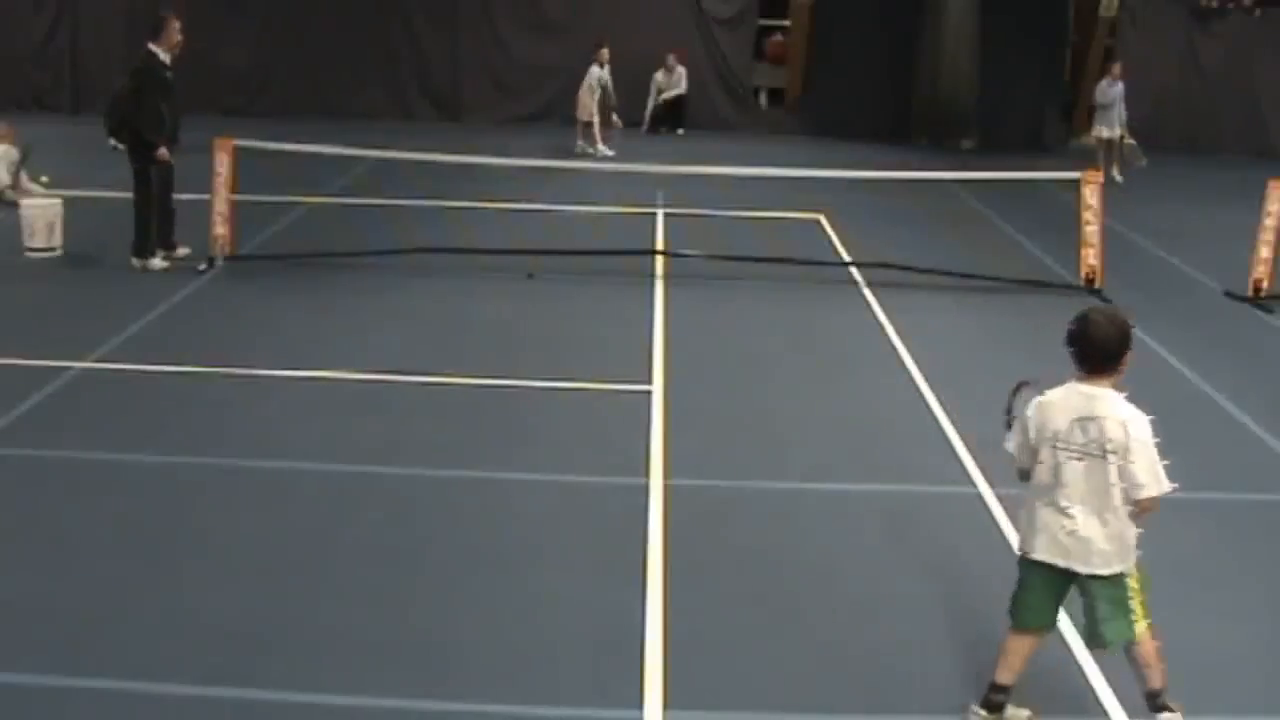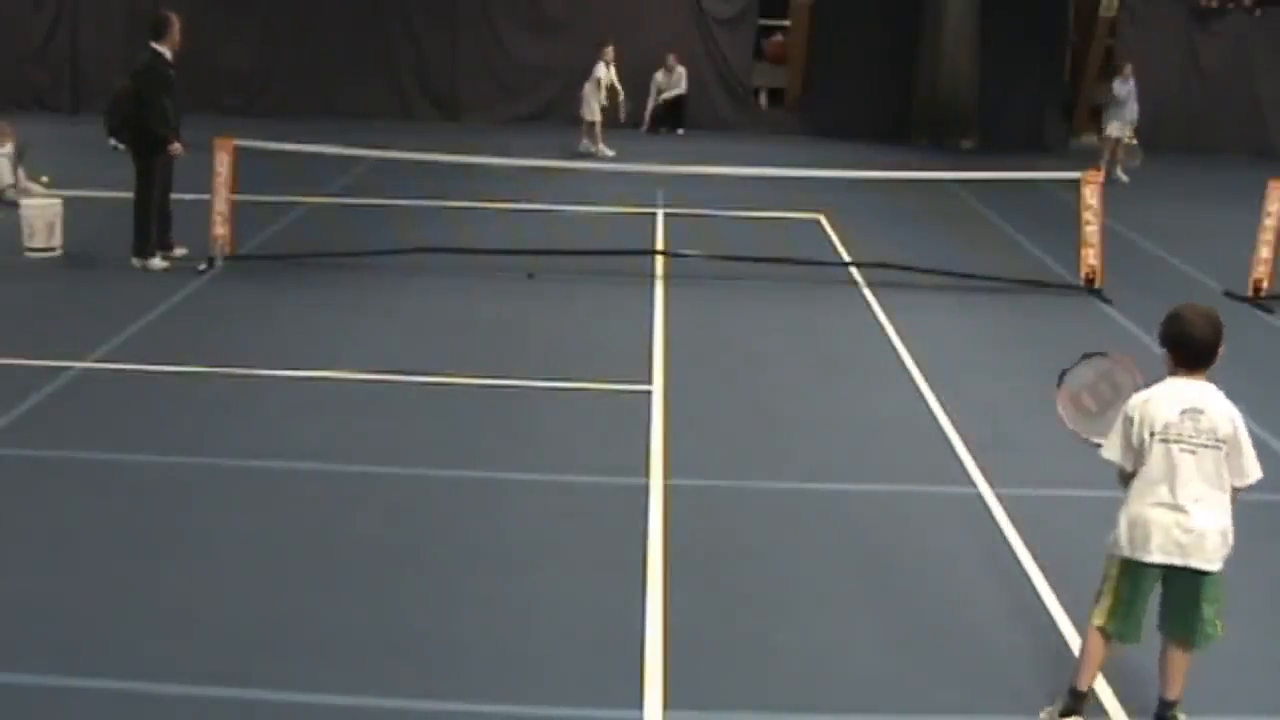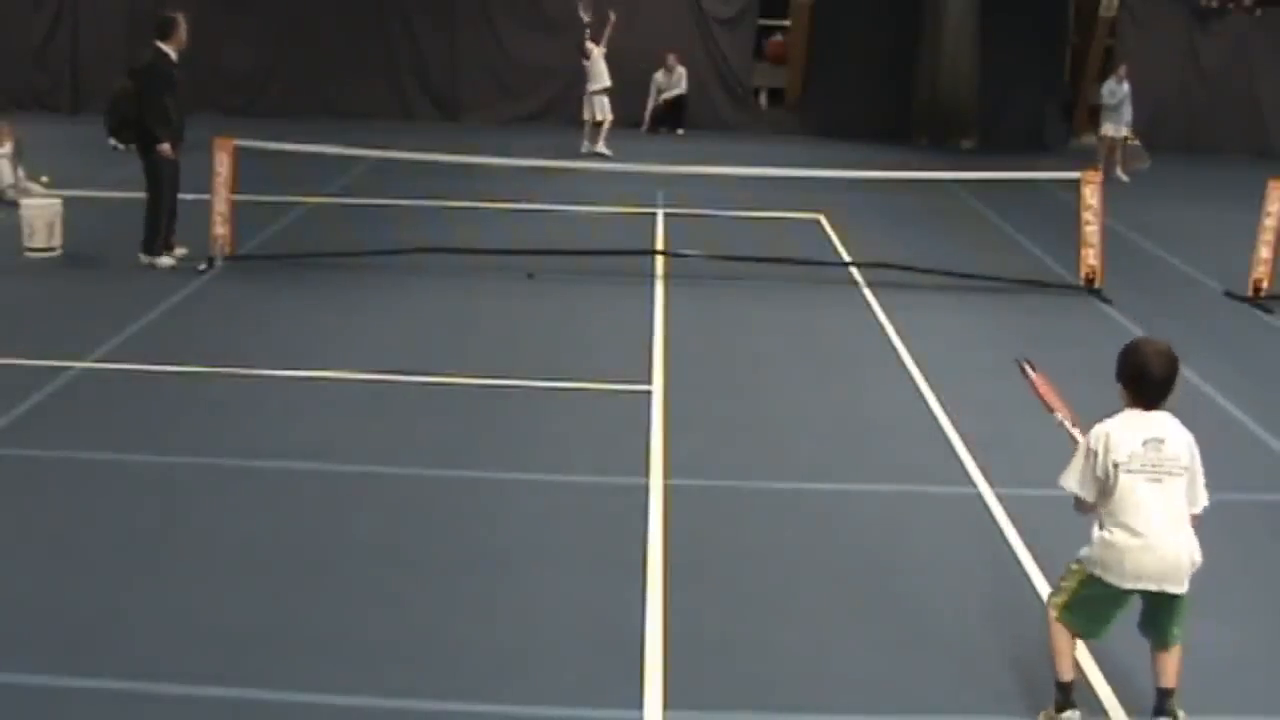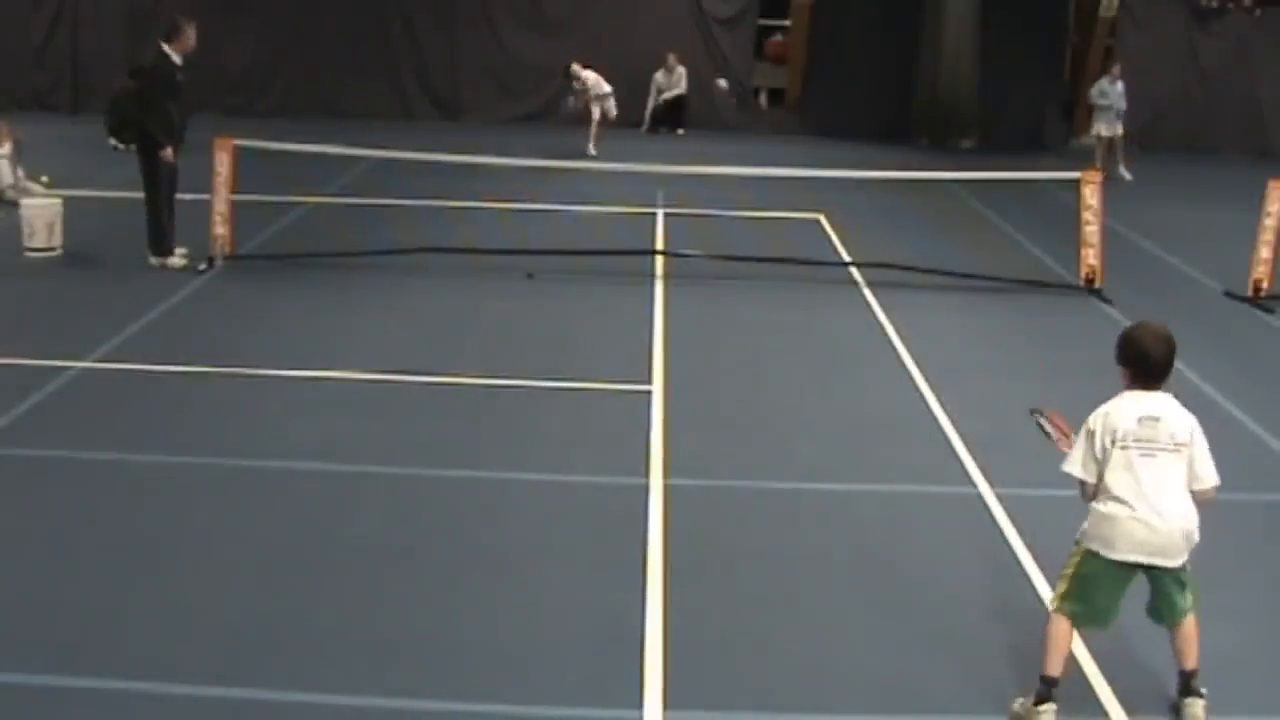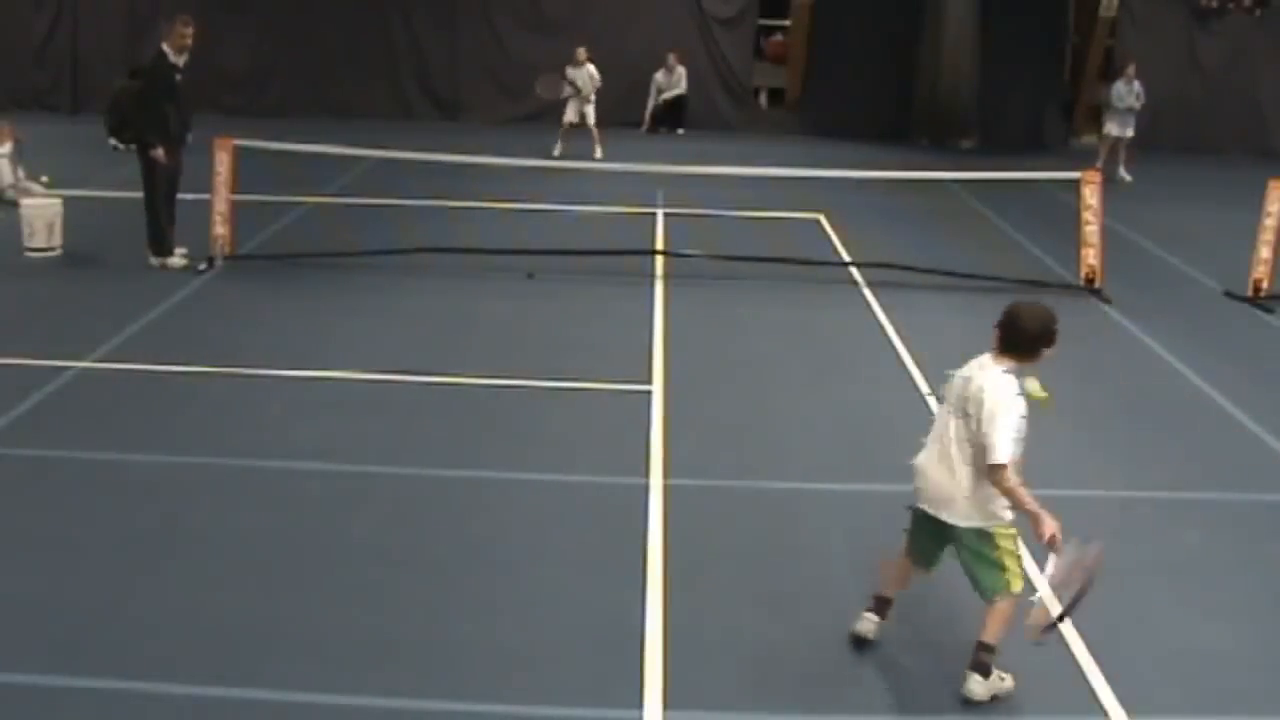
dt=0.7s
person 1, frame 1
left shoulder: (1043, 406)
right shoulder: (1130, 421)
left elbow: (1024, 471)
right elbow: (1147, 500)
right wrist: (1127, 514)
left hip: (1046, 539)
right hip: (1105, 545)
left knee: (1025, 625)
right knee: (1136, 630)
person 1, frame 2
left shoulder: (1142, 404)
right shoulder: (1227, 413)
left elbow: (1125, 475)
right elbow: (1235, 488)
left hip: (1144, 531)
right hip: (1202, 539)
left knee: (1104, 622)
right knee: (1181, 635)
person 1, frame 3
left shoulder: (1105, 434)
right shoulder: (1184, 439)
left elbow: (1083, 504)
right elbow: (1193, 513)
left hip: (1118, 556)
right hip: (1175, 559)
left knee: (1060, 613)
right knee: (1165, 636)
person 1, frame 4
left shoulder: (1104, 416)
right shoulder: (1187, 421)
left elbow: (1088, 490)
right elbow: (1205, 492)
left hip: (1113, 532)
right hip: (1171, 536)
left knee: (1064, 609)
right knee: (1180, 613)
person 1, frame 5
left shoulder: (971, 369)
right shoulder: (1007, 400)
right elbow: (998, 470)
right wrist: (1039, 516)
left hip: (932, 487)
right hip: (977, 506)
left knee: (914, 554)
right knee: (1006, 588)
left ankle: (873, 615)
right ankle: (980, 672)
person 2, frame 1
left shoulder: (162, 64)
right shoulder: (146, 67)
right elbow: (141, 111)
right wrist: (156, 144)
left hip: (162, 143)
right hip: (148, 146)
left knee: (165, 195)
right knee: (148, 197)
left ankle: (166, 244)
right ankle: (142, 253)
person 2, frame 2
left shoulder: (161, 62)
right shoulder: (151, 65)
right elbow: (150, 109)
left wrist: (170, 138)
right wrist: (169, 139)
left hip: (161, 141)
right hip: (150, 143)
left knee: (162, 194)
right knee: (148, 196)
left ankle: (163, 244)
right ankle: (143, 253)
person 2, frame 3
left shoulder: (167, 61)
right shoulder: (154, 64)
right elbow: (150, 106)
right wrist: (160, 139)
left hip: (169, 139)
right hip: (156, 142)
left knee: (169, 194)
right knee: (160, 195)
left ankle: (165, 244)
right ankle: (151, 251)
person 2, frame 4
left shoulder: (171, 64)
right shoulder: (158, 67)
right elbow: (152, 110)
right wrist: (162, 144)
left hip: (169, 141)
right hip: (156, 144)
left knee: (167, 195)
right knee: (158, 197)
left ankle: (166, 244)
right ankle: (160, 252)
person 2, frame 5
left shoulder: (181, 63)
right shoulder: (156, 67)
right elbow: (147, 108)
left wrist: (185, 130)
right wrist: (153, 144)
left hip: (174, 141)
right hip: (157, 144)
left knee: (169, 195)
right knee: (158, 197)
left ankle: (167, 244)
right ankle: (160, 252)
